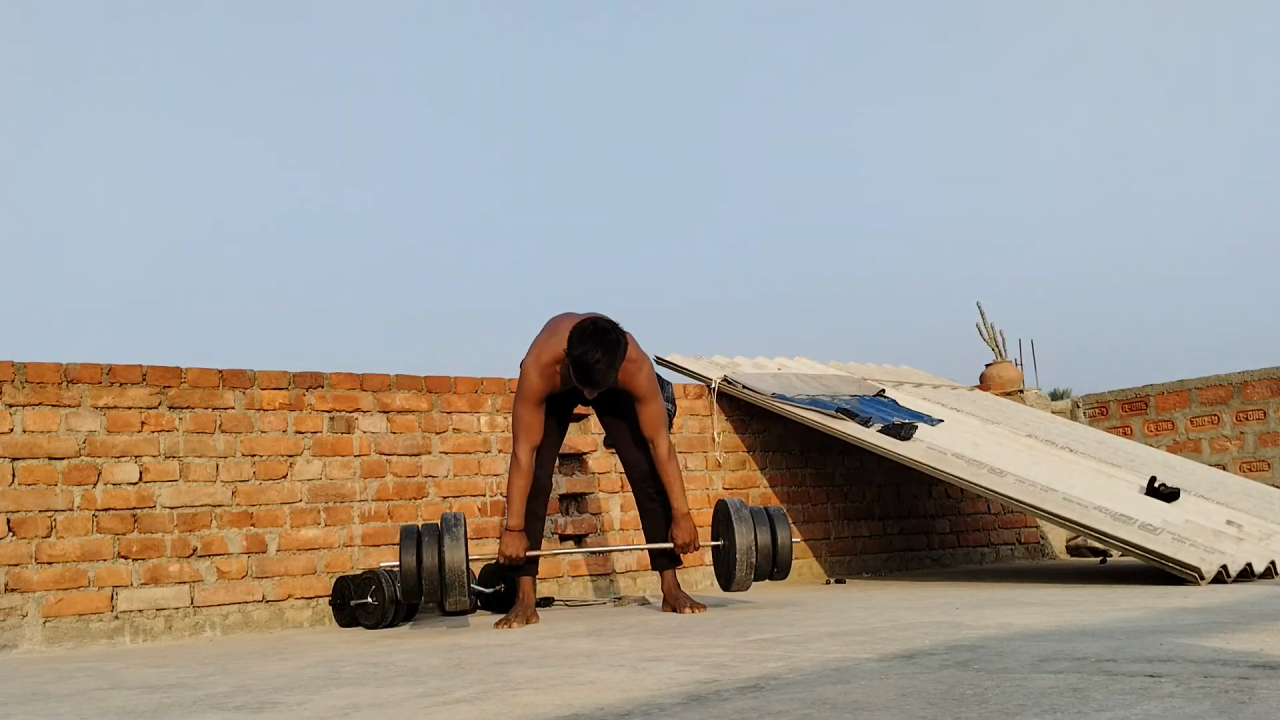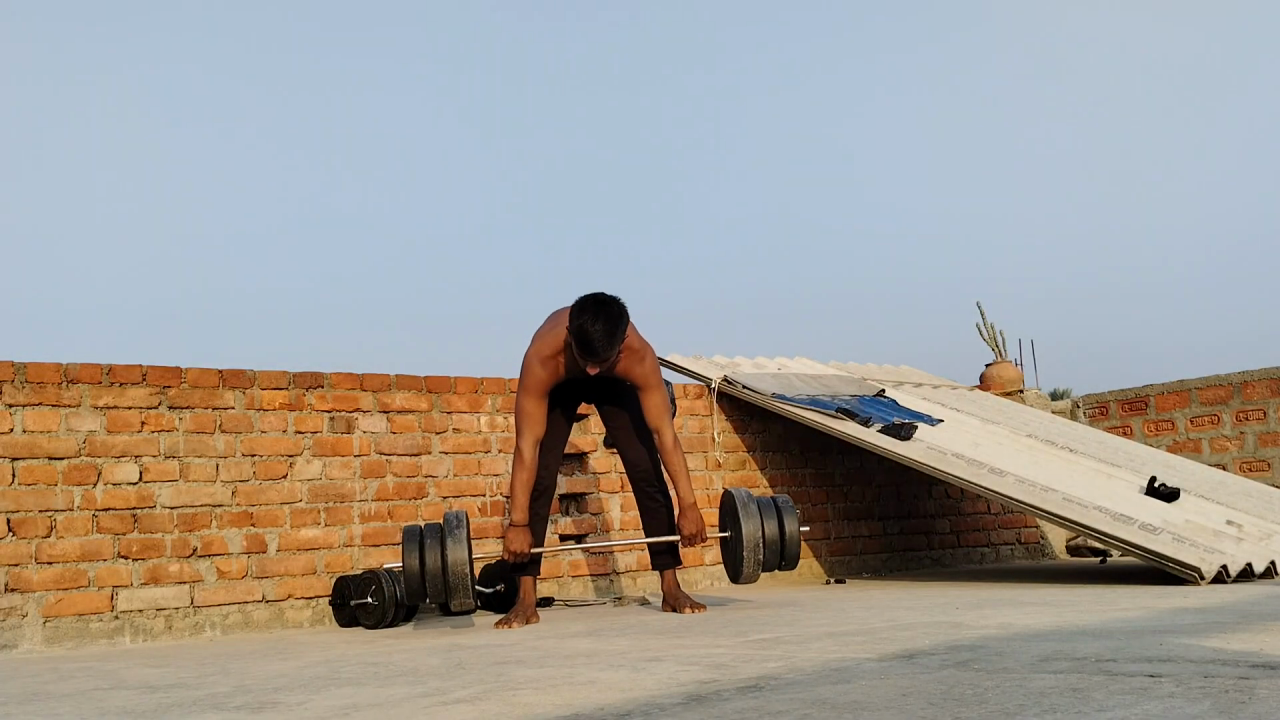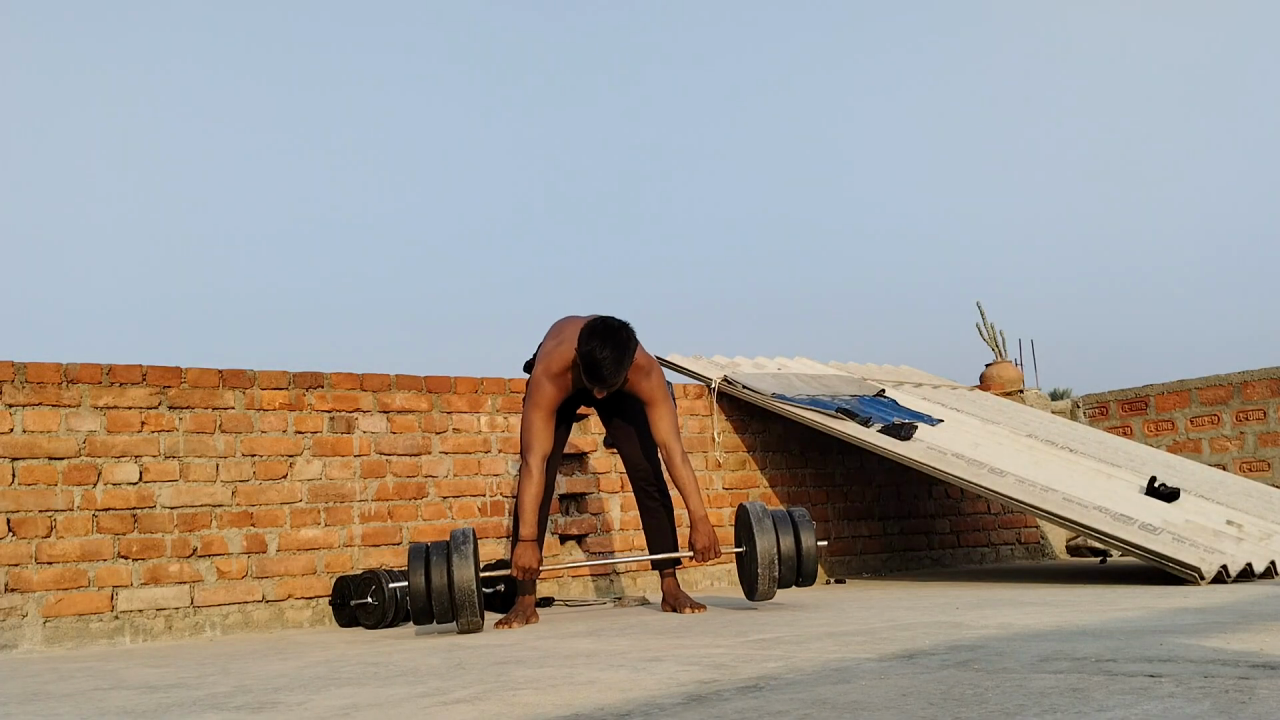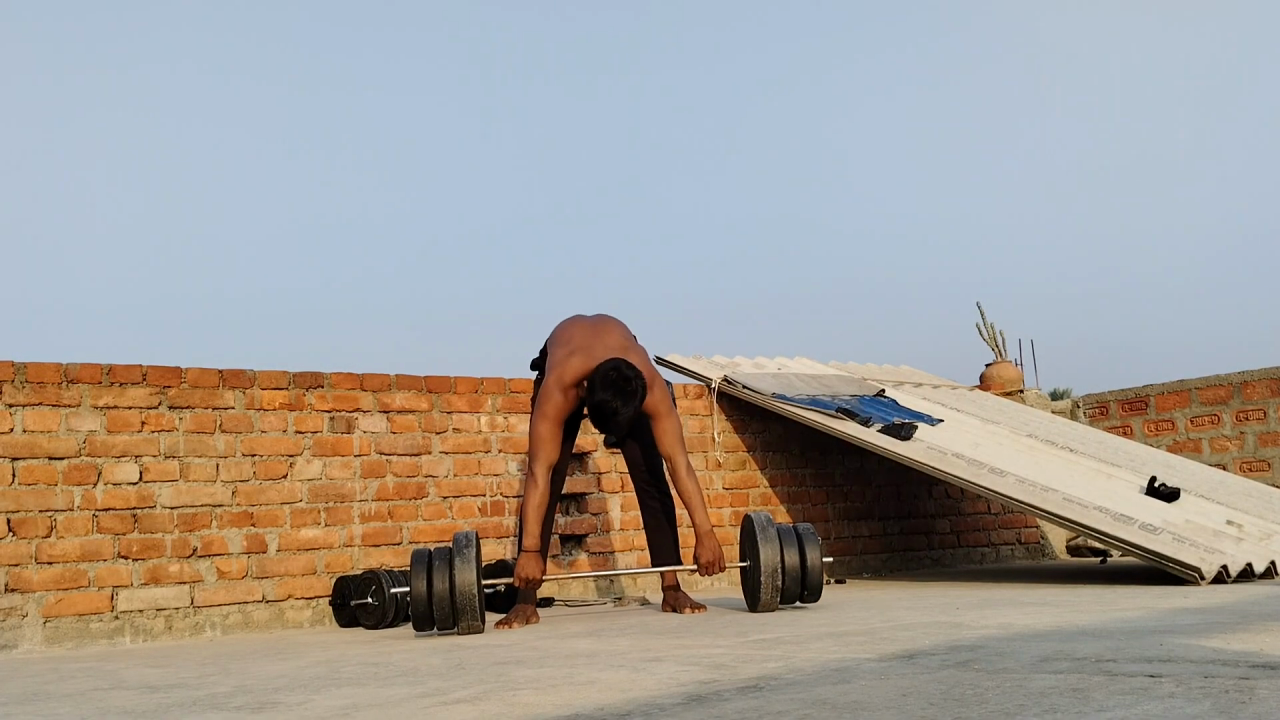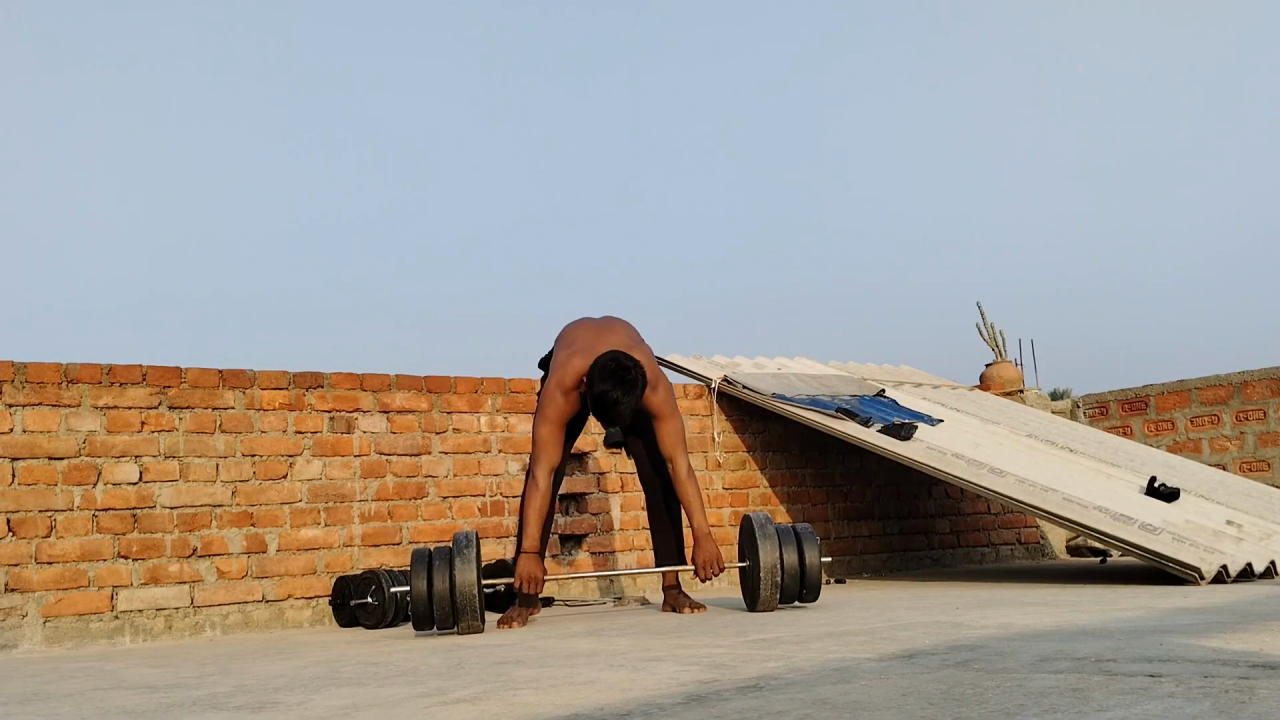
dt=0.3s
person 1, frame 1
left shoulder: (637, 367)
right shoulder: (540, 367)
left elbow: (660, 444)
right elbow: (524, 452)
left wrist: (682, 515)
right wrist: (513, 528)
left hip: (614, 383)
right hip: (555, 383)
left knee: (646, 470)
right knee: (537, 477)
left ankle: (671, 588)
right ankle: (525, 599)
person 1, frame 2
left shoulder: (639, 355)
right shoulder: (542, 358)
left elbow: (664, 433)
right elbow: (527, 445)
left wrist: (688, 506)
right wrist: (518, 522)
left hip: (615, 385)
right hip: (560, 385)
left knee: (646, 470)
right knee: (540, 477)
left ankle: (670, 588)
right ankle: (526, 599)
person 1, frame 3
left shoulder: (645, 371)
right shoulder: (549, 373)
left elbow: (671, 447)
right elbow: (534, 461)
left wrist: (699, 520)
right wrist: (527, 539)
left hip: (619, 386)
right hip: (563, 384)
left knee: (647, 471)
right knee: (541, 479)
left ankle: (671, 587)
right ankle: (525, 601)
person 1, frame 4
left shoulder: (651, 386)
right shoulder: (560, 386)
left elbow: (678, 462)
right elbow: (540, 472)
left wrist: (705, 534)
right wrist: (530, 550)
left hip: (621, 362)
right hip: (558, 364)
left knee: (650, 473)
right knee: (551, 476)
left ankle: (671, 587)
right ankle: (526, 600)
person 1, frame 5
left shoulder: (654, 384)
right shoulder: (562, 388)
left elbow: (678, 463)
right elbow: (542, 473)
left wrist: (703, 536)
right wrist: (529, 552)
left hip: (629, 373)
right hip: (570, 368)
left knee: (658, 473)
right knee: (550, 473)
left ankle: (671, 587)
right ankle: (526, 595)
